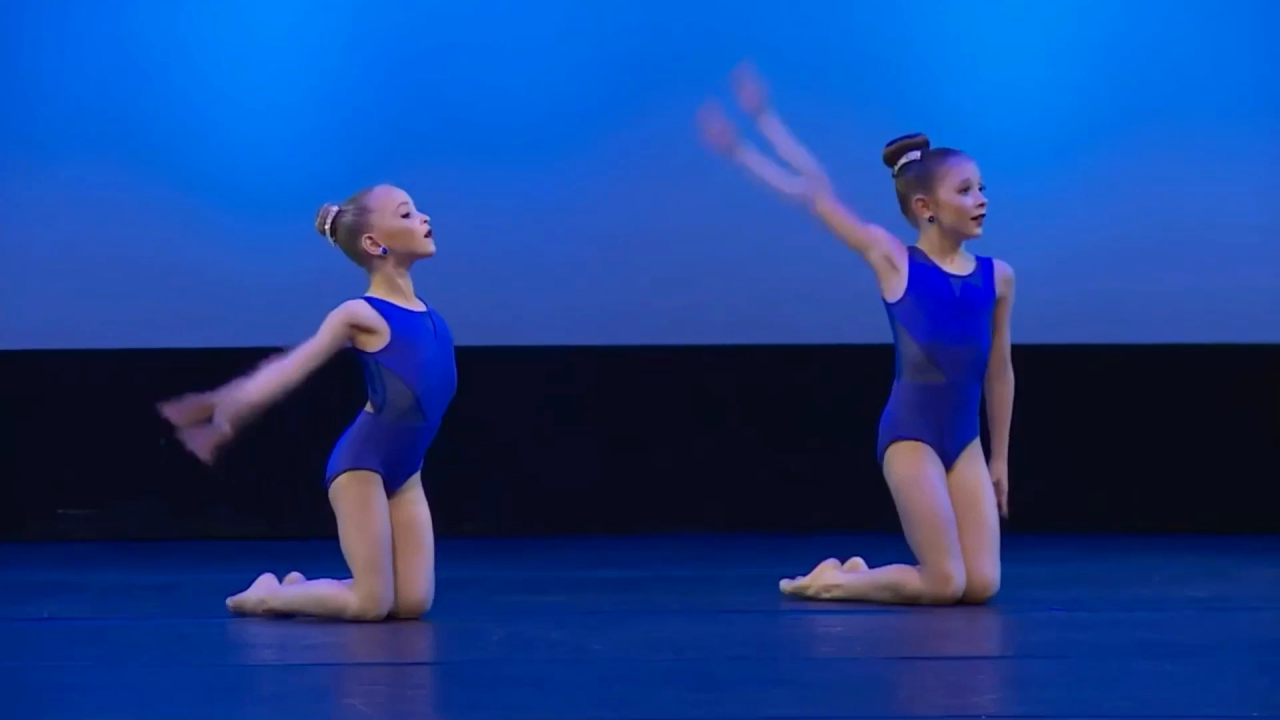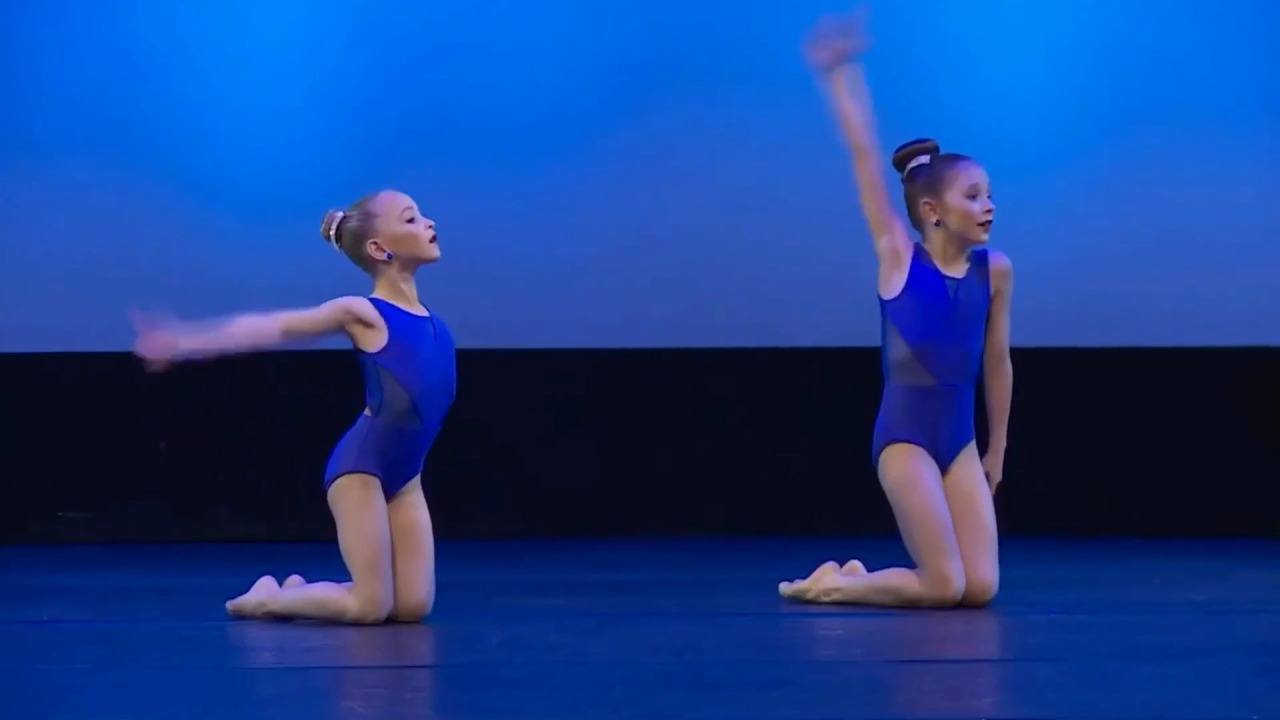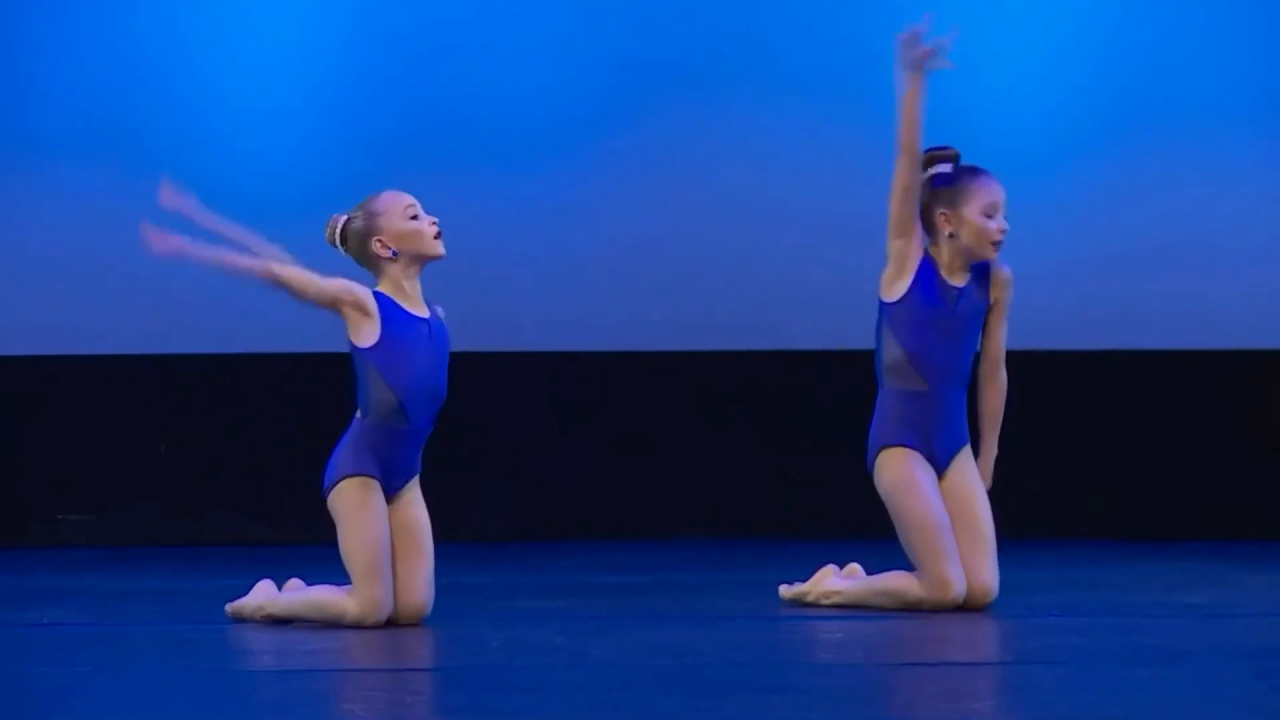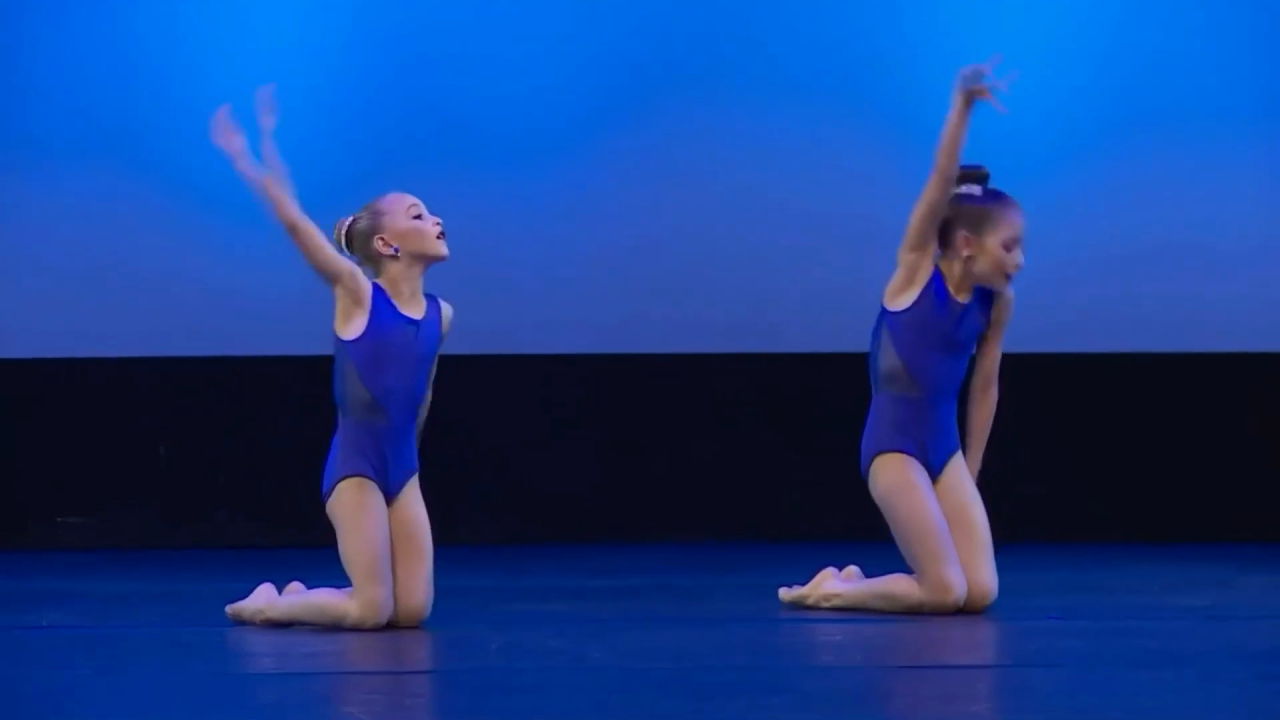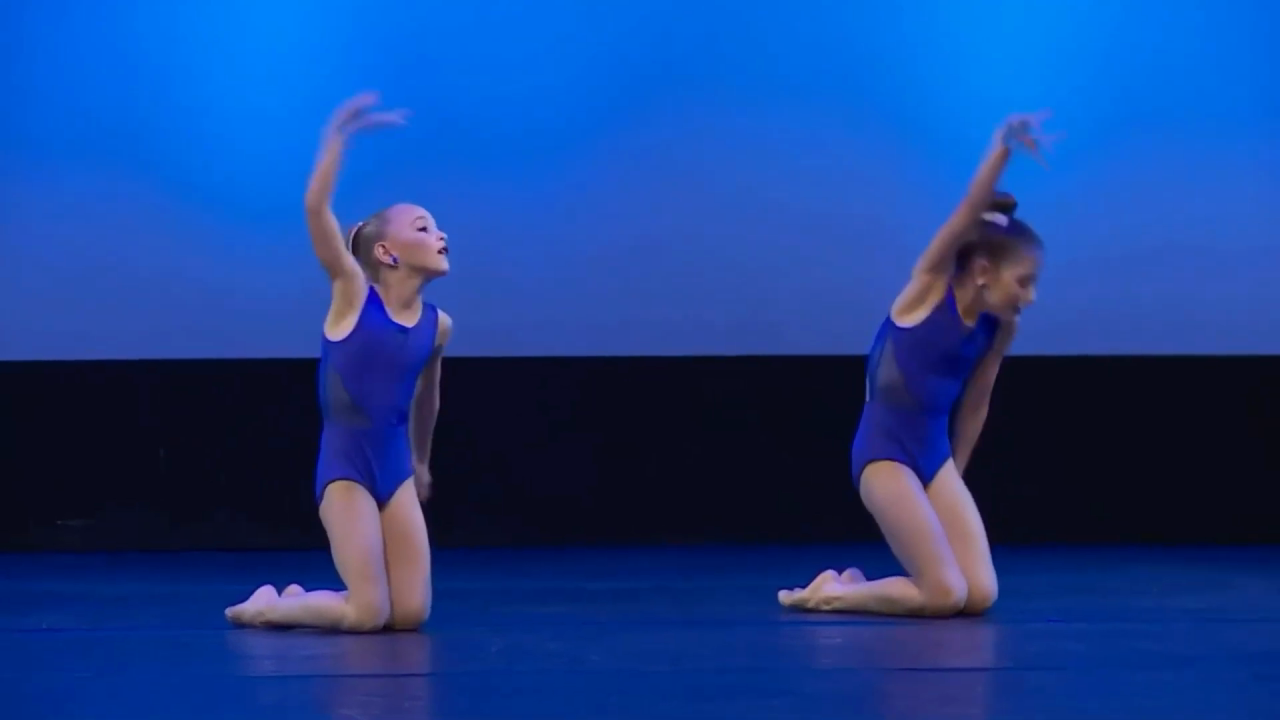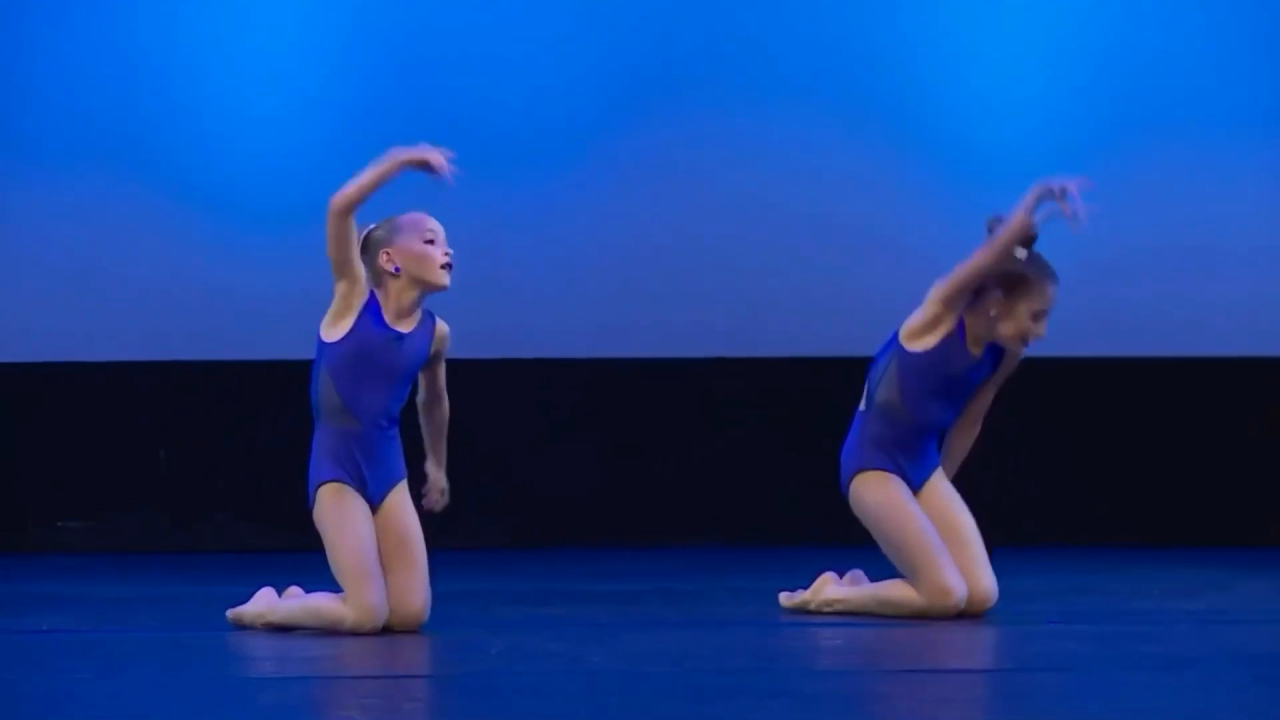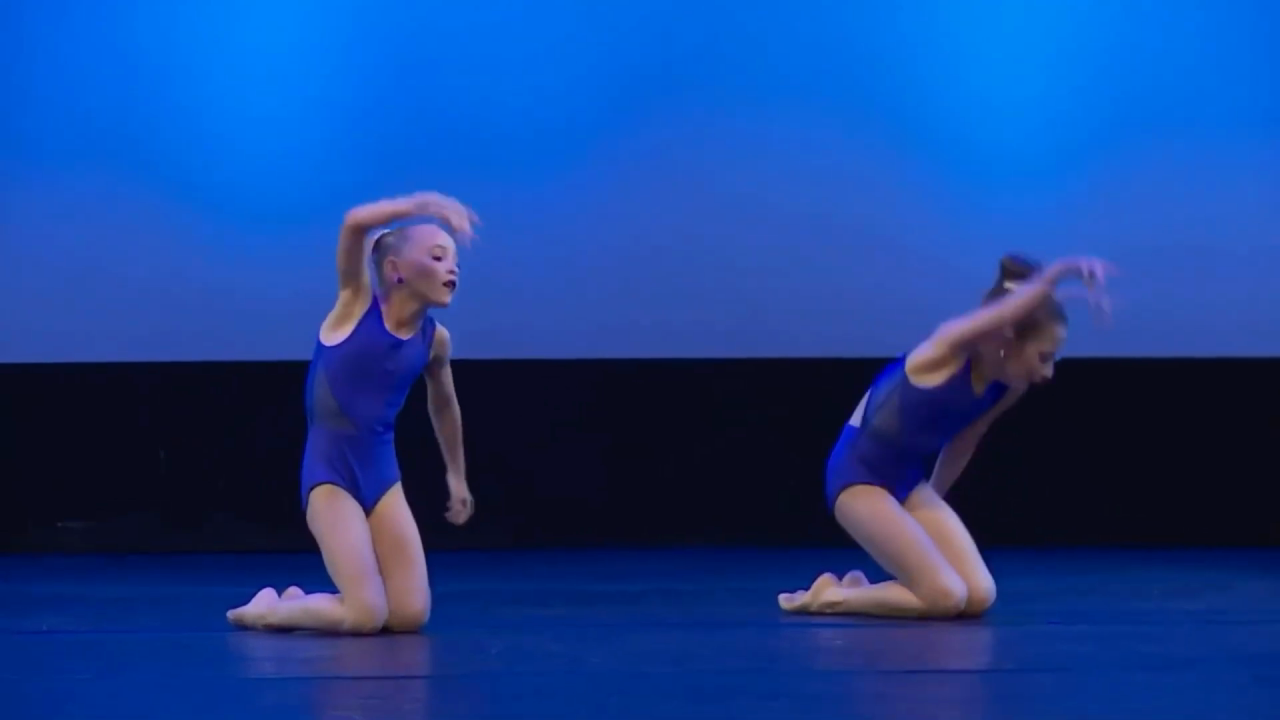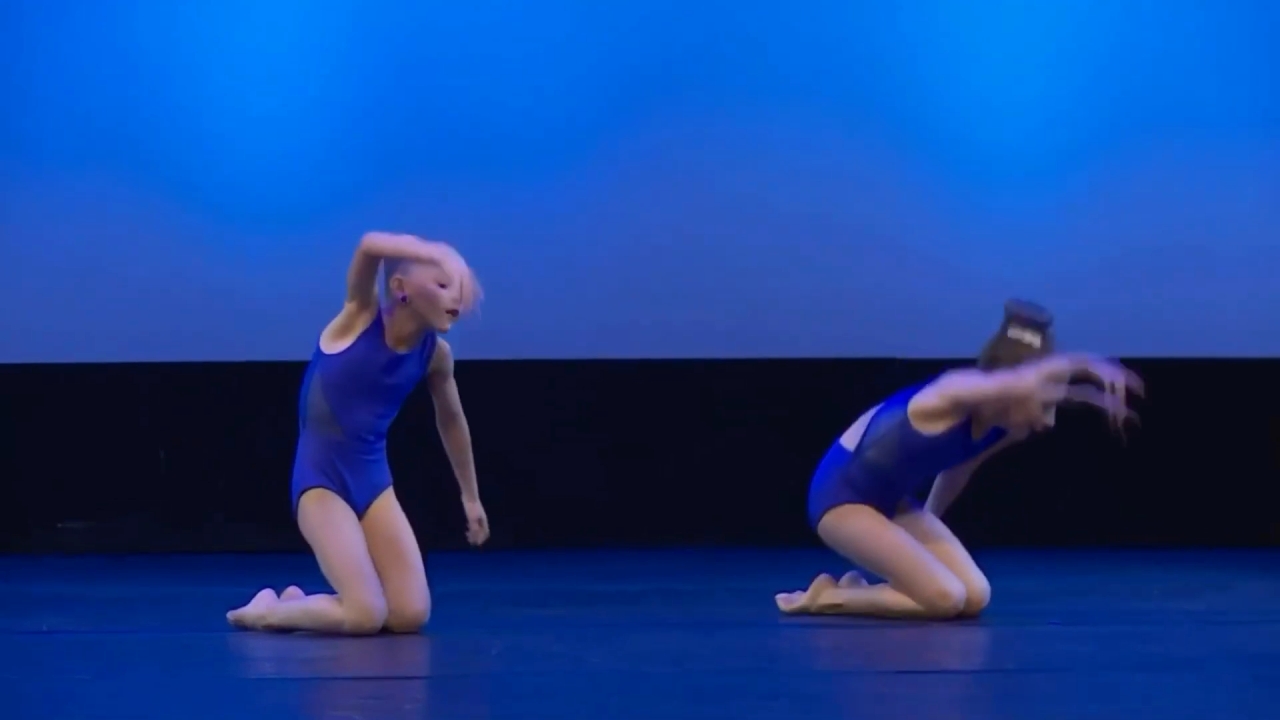
dt=0.2s
person 1, frame 1
left shoulder: (997, 276)
right shoulder: (893, 259)
left elbow: (999, 372)
right elbow: (818, 193)
left wrist: (999, 460)
right wrist: (761, 118)
left hip: (965, 441)
right hip: (910, 433)
left knee: (982, 585)
right knee: (946, 586)
left ankle: (859, 570)
right ankle: (831, 579)
person 1, frame 2
left shoulder: (995, 271)
right shoulder: (897, 256)
left elbow: (997, 364)
right elbow: (863, 155)
left wrist: (996, 451)
right wrist: (842, 70)
left hip: (960, 441)
right hip: (904, 437)
left knee: (982, 588)
right knee: (944, 588)
left ankle: (857, 576)
right ankle: (830, 585)
person 1, frame 3
left shoulder: (996, 281)
right shoulder: (905, 259)
left elbow: (993, 373)
right elbow: (906, 160)
left wrist: (987, 457)
right wrist: (913, 76)
left hip: (955, 442)
right hip: (900, 440)
left knee: (982, 591)
right knee: (945, 591)
left ankle: (857, 580)
right ankle: (830, 587)
person 1, frame 4
left shoulder: (998, 302)
right shoulder: (916, 270)
left elbow: (985, 388)
right elbow: (940, 182)
left wrist: (972, 469)
right wrist: (962, 104)
left hip: (945, 448)
right hip: (893, 445)
left knee: (981, 593)
right knee: (946, 592)
left ankle: (856, 582)
right ankle: (832, 590)
person 1, frame 5
left shoulder: (1001, 327)
right shoulder: (929, 289)
left elbow: (975, 405)
right elbow: (968, 213)
left wrist: (953, 475)
right wrist: (1004, 145)
left hip: (935, 456)
right hip: (885, 453)
left knee: (981, 595)
right knee: (947, 596)
left ankle: (855, 584)
right ankle: (830, 592)
person 1, frame 6
left shoulder: (1006, 354)
right shoulder: (941, 314)
right elbow: (994, 252)
left wrist: (941, 481)
right wrist: (1037, 197)
left hip: (923, 466)
right hip: (873, 462)
left knee: (982, 596)
right knee: (947, 597)
left ankle: (856, 587)
right ankle: (830, 595)
person 1, frame 7
left shoulder: (1008, 387)
right shoulder: (949, 349)
right elbow: (1014, 306)
left wrist: (931, 505)
left hip: (908, 480)
right hip: (858, 476)
left knee: (980, 596)
right knee: (948, 597)
left ankle: (862, 590)
right ankle: (832, 596)
person 1, frame 8
left shoulder: (1005, 428)
right shoulder: (953, 393)
right elbow: (1025, 380)
right wrist: (1089, 367)
left hip: (892, 500)
right hip: (841, 496)
left knee: (976, 596)
right knee: (947, 598)
left ankle: (859, 589)
right ankle: (829, 597)
person 2, frame 1
left shoulder: (422, 311)
right shoulder: (363, 312)
right elbow: (289, 367)
right wrist: (226, 410)
left hip: (405, 471)
right hip: (361, 465)
left knee: (413, 604)
right knee: (372, 605)
left ankle: (300, 585)
right ankle: (268, 595)
person 2, frame 2
left shoulder: (425, 318)
right shoulder: (363, 312)
right elbow: (272, 327)
right wrist: (187, 341)
left hip: (405, 475)
right hip: (361, 468)
left knee: (414, 607)
right knee: (371, 607)
left ankle: (301, 590)
right ankle: (269, 597)
person 2, frame 3
left shoulder: (434, 316)
right shoulder: (361, 303)
right elbow: (275, 271)
right wrist: (189, 244)
left hip: (404, 475)
right hip: (360, 469)
left knee: (414, 610)
right knee: (371, 610)
left ankle: (298, 594)
right ankle: (270, 600)
person 2, frame 4
left shoulder: (440, 315)
right shoulder: (355, 293)
right elbow: (294, 219)
right wrist: (249, 148)
left hip: (403, 471)
right hip: (354, 468)
left knee: (413, 610)
right knee: (371, 612)
left ankle: (300, 595)
right ankle: (267, 603)
person 2, frame 5
left shoulder: (437, 325)
right shoulder: (353, 296)
right elbow: (315, 206)
left wrist: (420, 462)
right wrist: (340, 130)
left hip: (396, 472)
right hip: (345, 469)
left knee: (410, 615)
right knee: (368, 614)
left ankle: (299, 599)
right ankle: (267, 606)
person 2, frame 6
left shoulder: (435, 333)
right shoulder: (354, 299)
right elbow: (339, 211)
left wrist: (437, 465)
right wrist: (402, 159)
left hip: (389, 472)
right hip: (337, 471)
left knee: (410, 615)
right knee: (367, 615)
left ankle: (300, 600)
right ankle: (267, 608)
person 2, frame 7
left shoulder: (435, 340)
right shoulder: (356, 304)
left elbow: (444, 408)
right elbow: (353, 224)
left wrist: (457, 476)
right wrist: (425, 203)
left hip: (382, 473)
right hip: (330, 472)
left knee: (411, 616)
right knee: (366, 617)
left ankle: (298, 602)
right ankle: (267, 610)
person 2, frame 8
left shoulder: (435, 354)
right shoulder: (360, 317)
left elbow: (451, 421)
right elbow: (369, 246)
left wrist: (471, 497)
right wrist: (442, 256)
left hip: (374, 478)
right hip: (321, 477)
left knee: (411, 616)
right knee: (366, 617)
left ankle: (298, 602)
right ankle: (265, 610)
